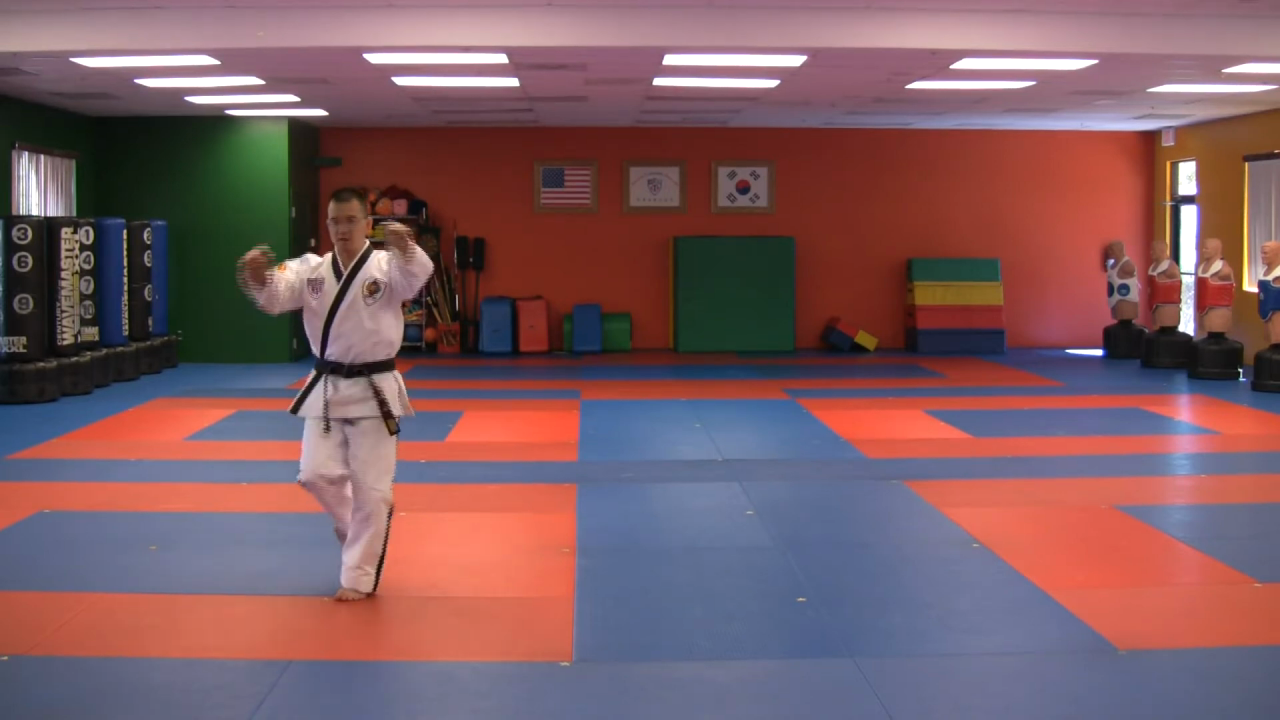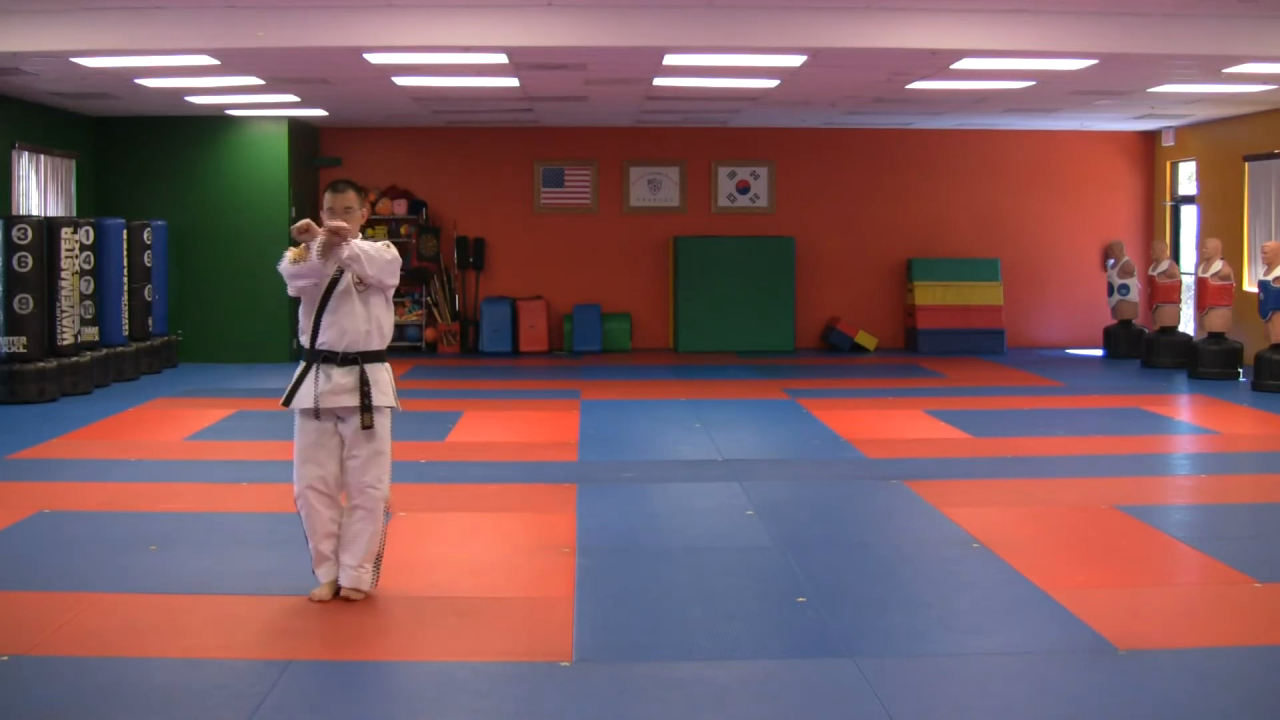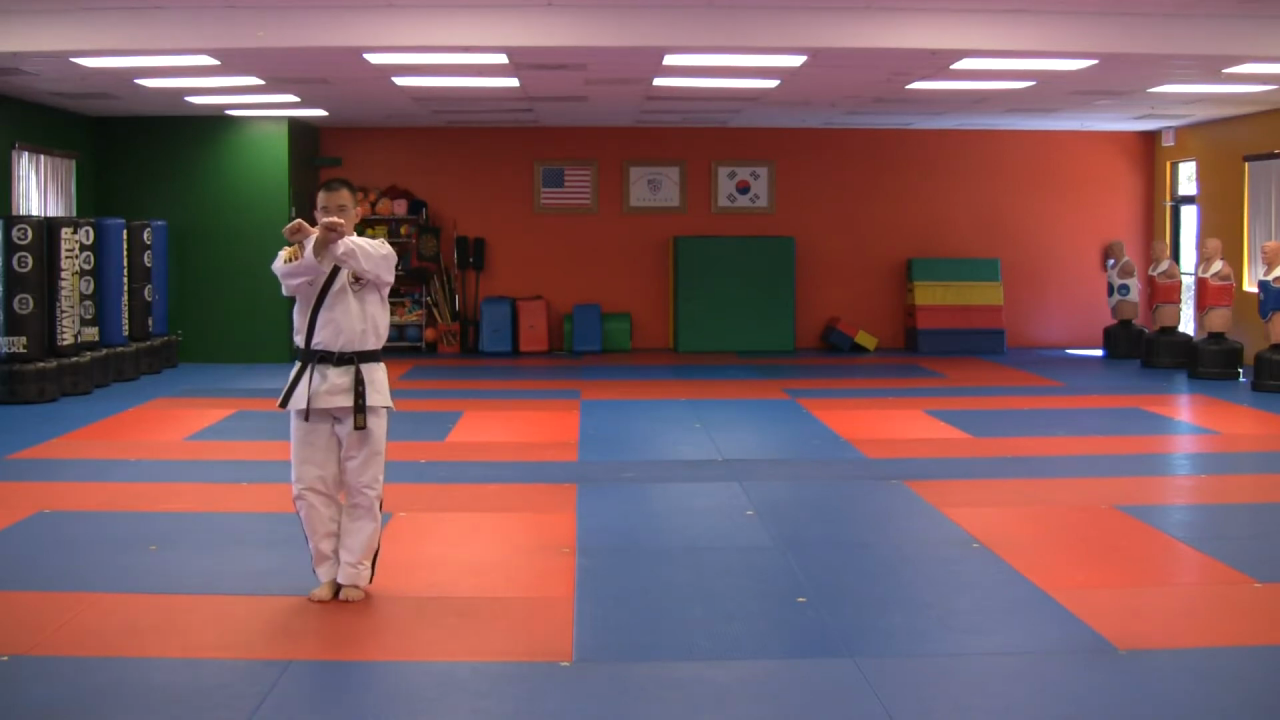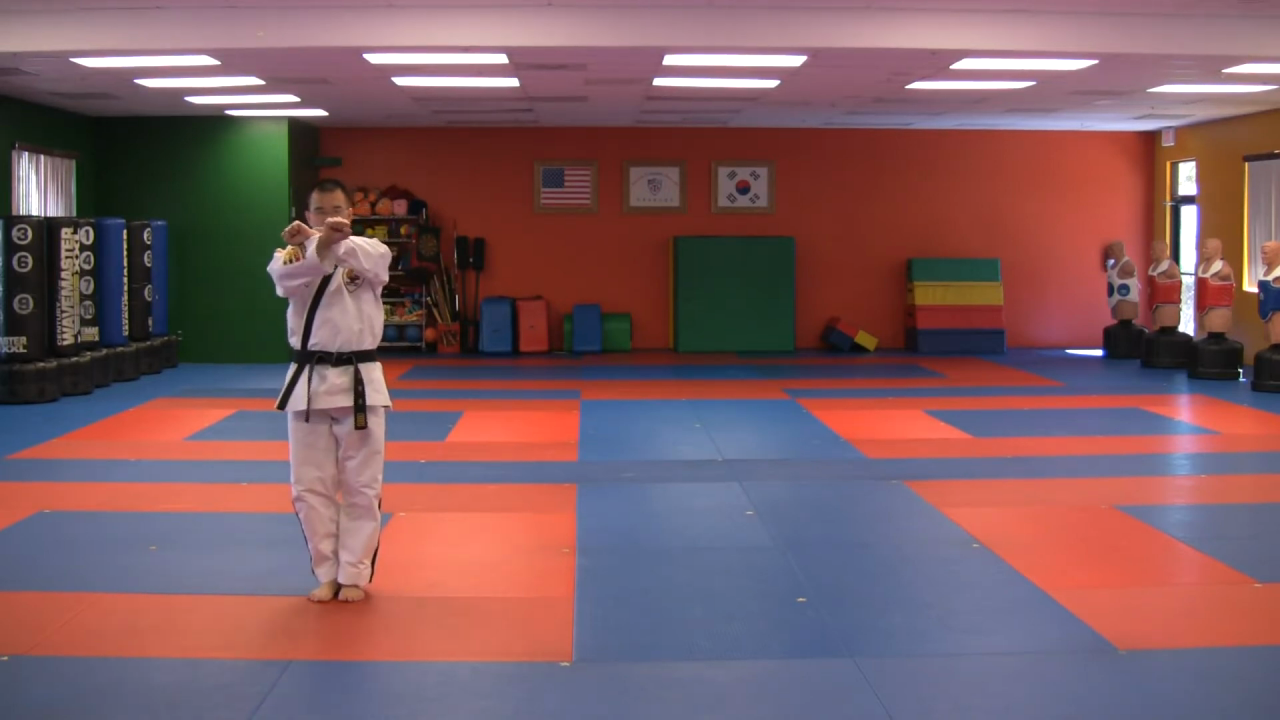
dt=0.5s
person 1, frame 1
left shoulder: (388, 265)
right shoulder: (310, 269)
left elbow: (419, 274)
right elbow: (274, 294)
left wrist: (404, 245)
right wrist: (257, 273)
left hip: (375, 391)
right hip: (326, 389)
left knee: (372, 489)
right knee: (315, 473)
left ankle: (359, 577)
right ankle: (352, 523)
person 1, frame 2
left shoulder: (382, 256)
right shoulder: (306, 255)
left elbow: (368, 262)
right elbow: (295, 273)
left wrist: (331, 242)
right wrist: (324, 246)
left hip: (366, 383)
right hip: (316, 381)
left knee: (369, 487)
right knee: (313, 485)
left ankle: (357, 575)
right ankle: (328, 573)
person 1, frame 3
left shoulder: (377, 254)
right shoulder: (302, 255)
left elbow: (367, 260)
right elbow: (288, 271)
left wrist: (325, 240)
right wrist: (317, 243)
left hip: (362, 381)
right hip: (312, 381)
left knee: (362, 485)
right knee: (312, 485)
left ankle: (354, 574)
right ankle: (328, 573)
person 1, frame 4
left shoulder: (369, 254)
right shoulder: (295, 255)
left elbow: (368, 258)
right elbow: (286, 274)
left wrist: (327, 240)
right wrist: (319, 244)
left hip: (359, 381)
right hip: (309, 381)
left knee: (362, 485)
right knee: (311, 486)
left ankle: (353, 574)
right ankle: (328, 573)
